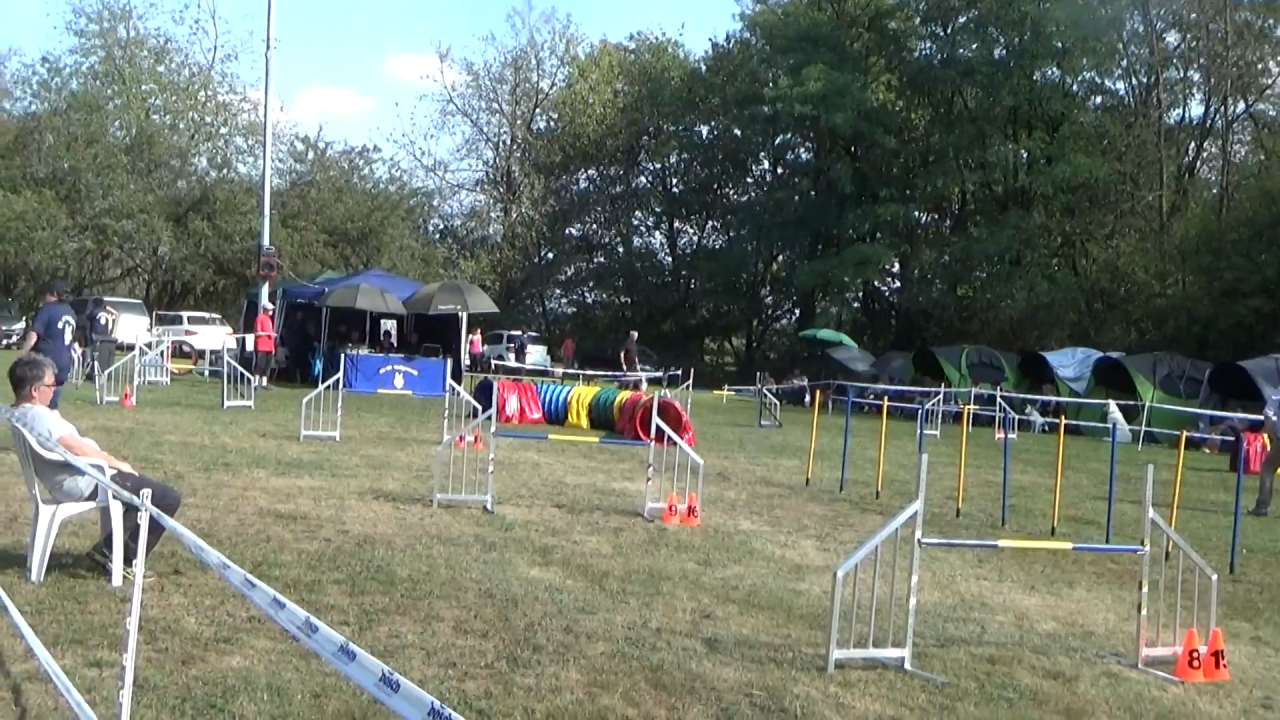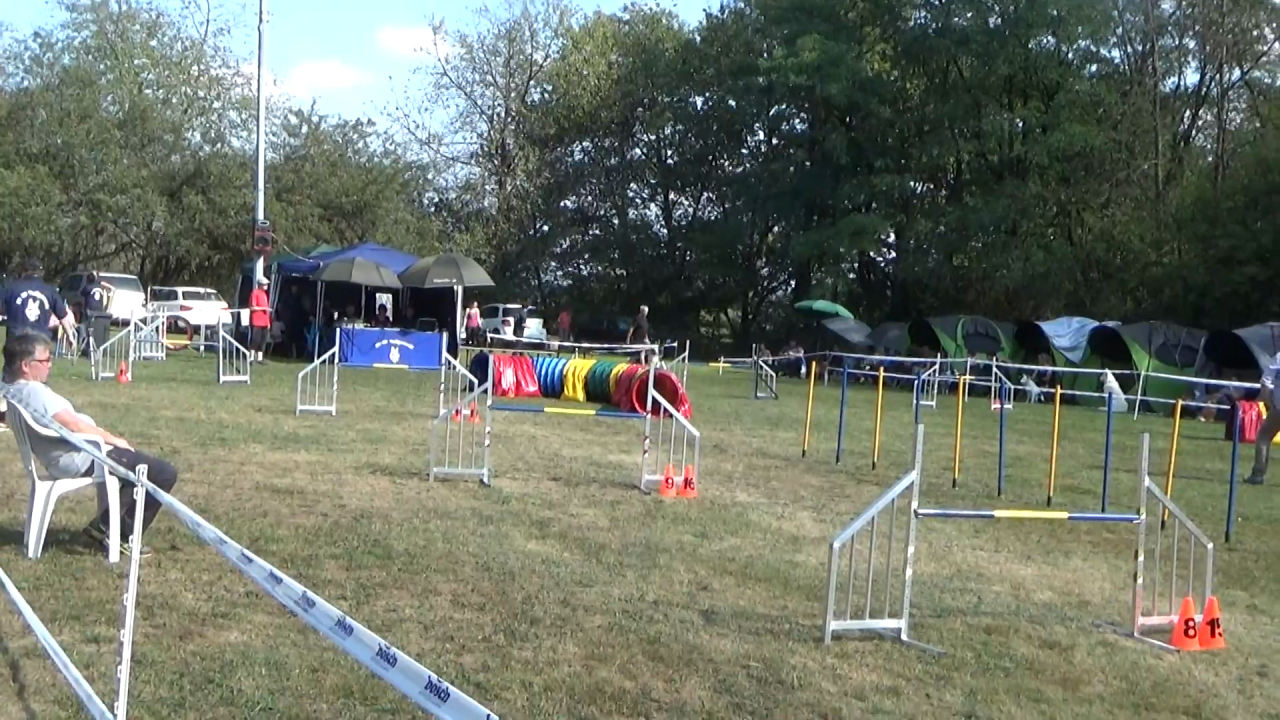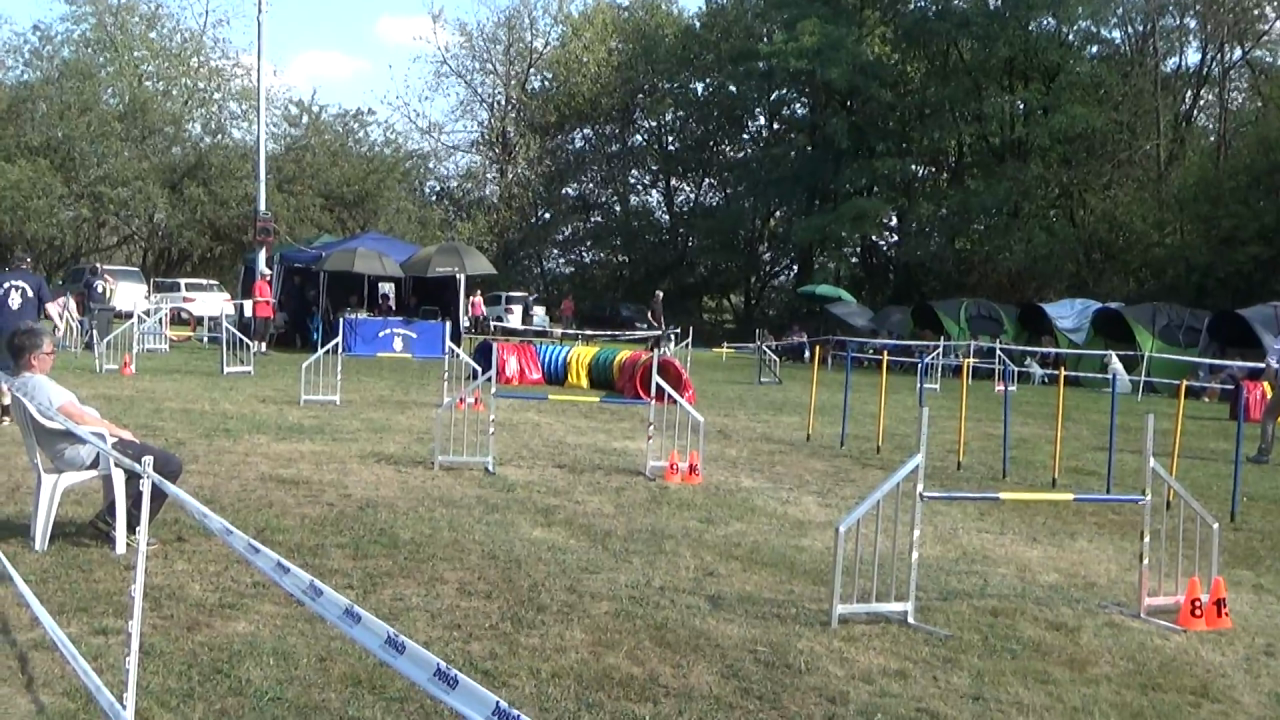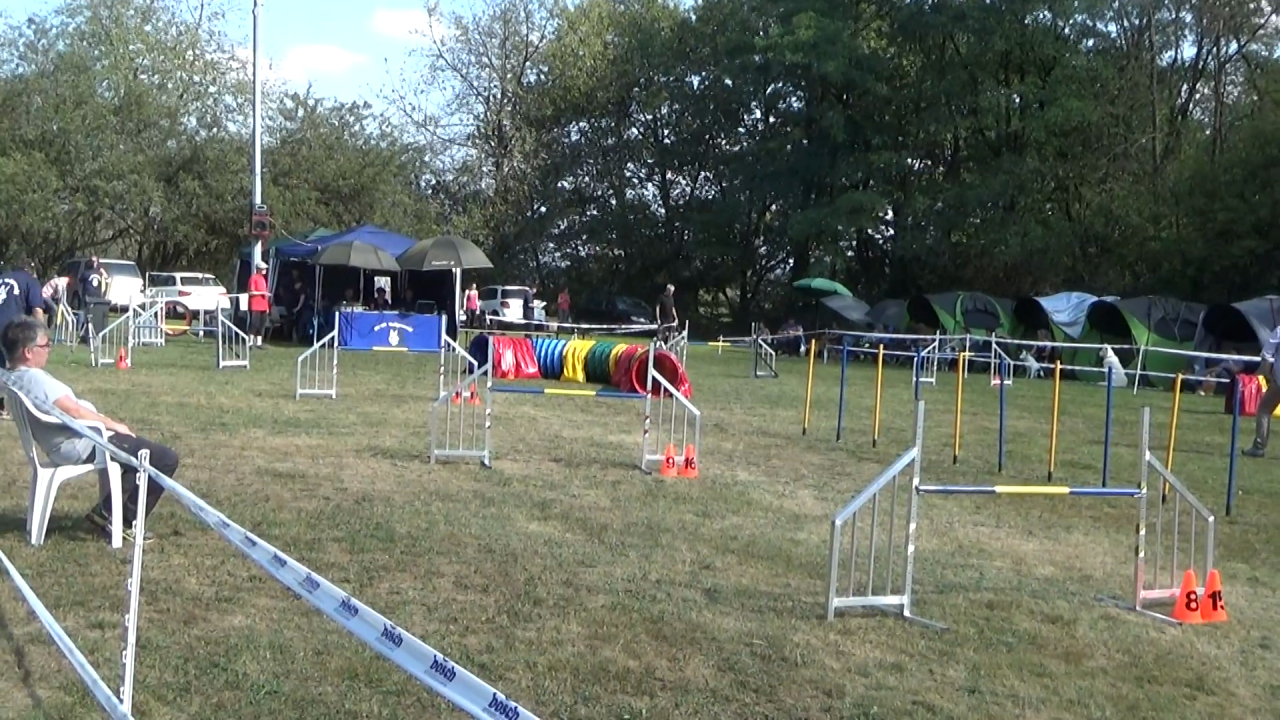
dt=0.3s
person 1, frame 1
left shoulder: (20, 414)
right shoulder: (39, 415)
right elbow: (77, 449)
left wrist: (108, 459)
right wrist: (117, 463)
left hip: (67, 482)
right hip: (82, 482)
left knee: (144, 488)
right knee: (169, 498)
left ankle: (109, 549)
right ankle: (124, 559)
person 1, frame 2
right shoulder: (34, 391)
right elbow: (73, 425)
left wrist: (104, 435)
right wrist: (113, 439)
left hip: (64, 458)
right hip: (78, 458)
left knee: (140, 462)
right knee: (165, 473)
left ankle: (105, 526)
right ankle: (120, 535)
person 1, frame 3
left shoulder: (20, 384)
right shoulder: (39, 385)
right elbow: (78, 417)
left wrist: (108, 427)
right wrist: (118, 431)
left hip: (69, 450)
right hip: (84, 451)
left knee: (146, 455)
right knee: (170, 465)
left ankle: (113, 517)
right ankle: (127, 526)
person 1, frame 4
right shoulder: (35, 378)
right elbow: (74, 411)
left wrist: (106, 421)
right wrist: (113, 424)
left hip: (65, 445)
right hip: (79, 445)
left knee: (140, 448)
right knee: (166, 459)
left ankle: (108, 512)
right ankle: (123, 520)
